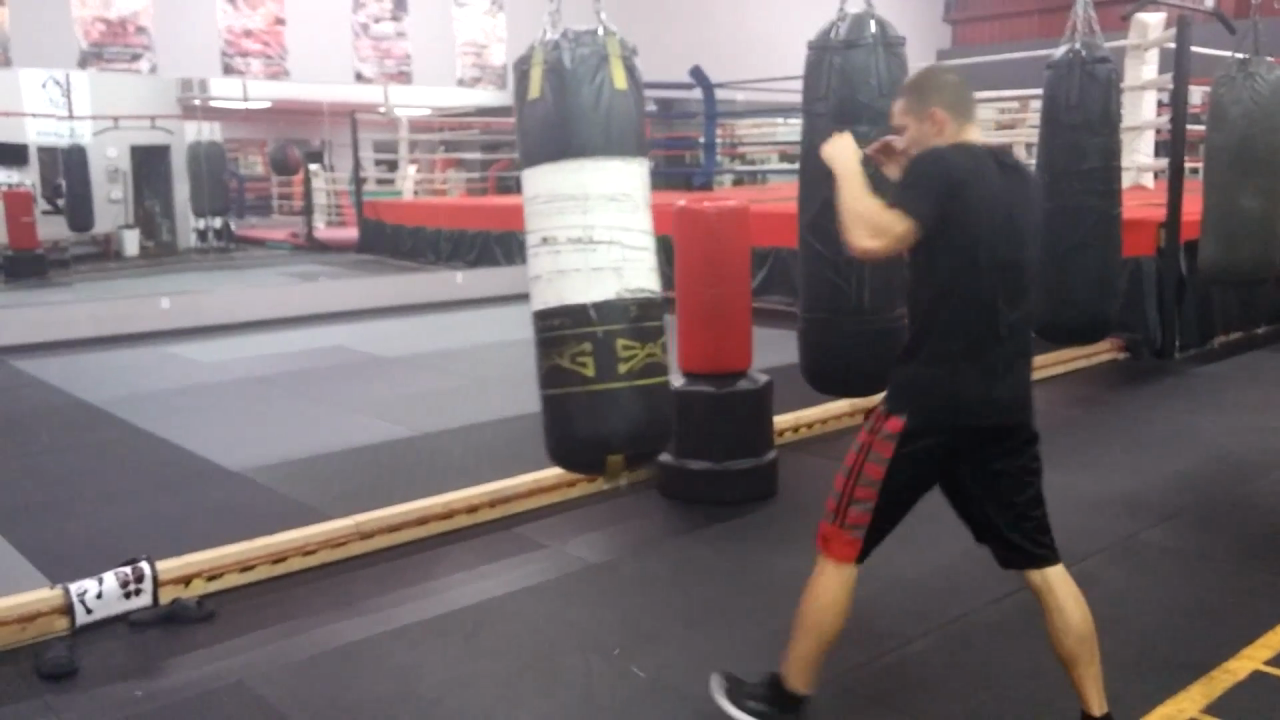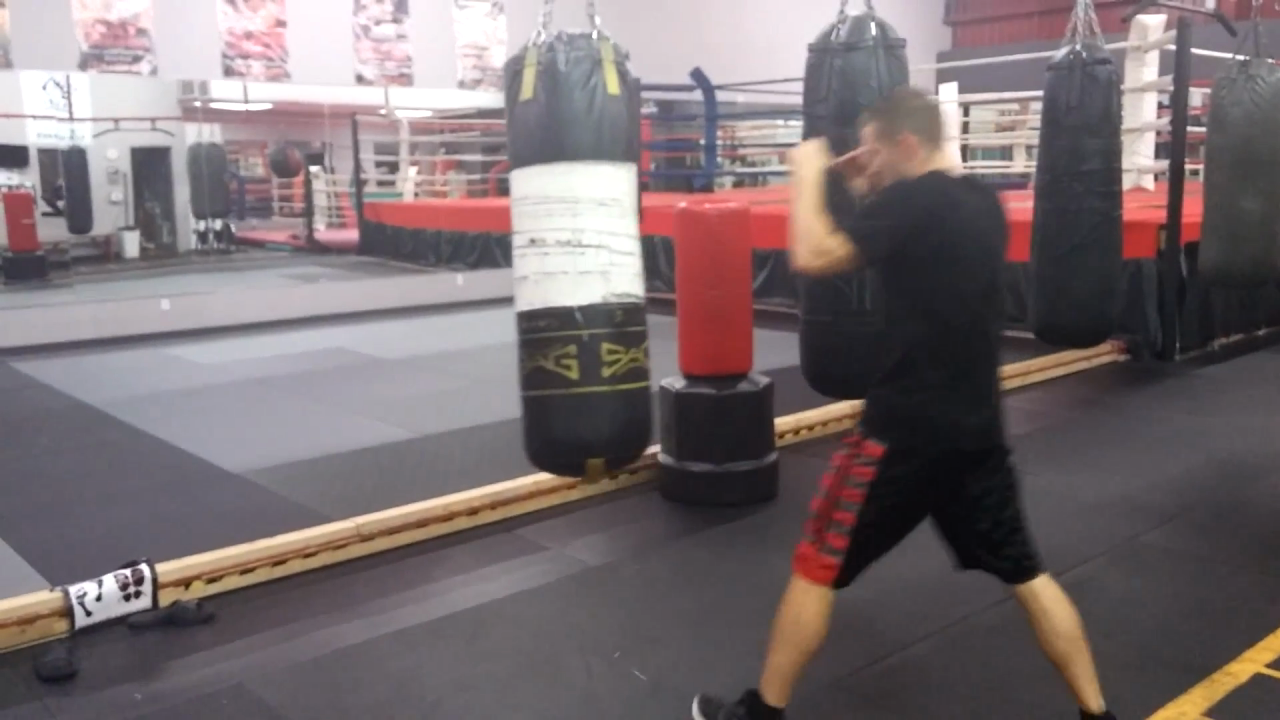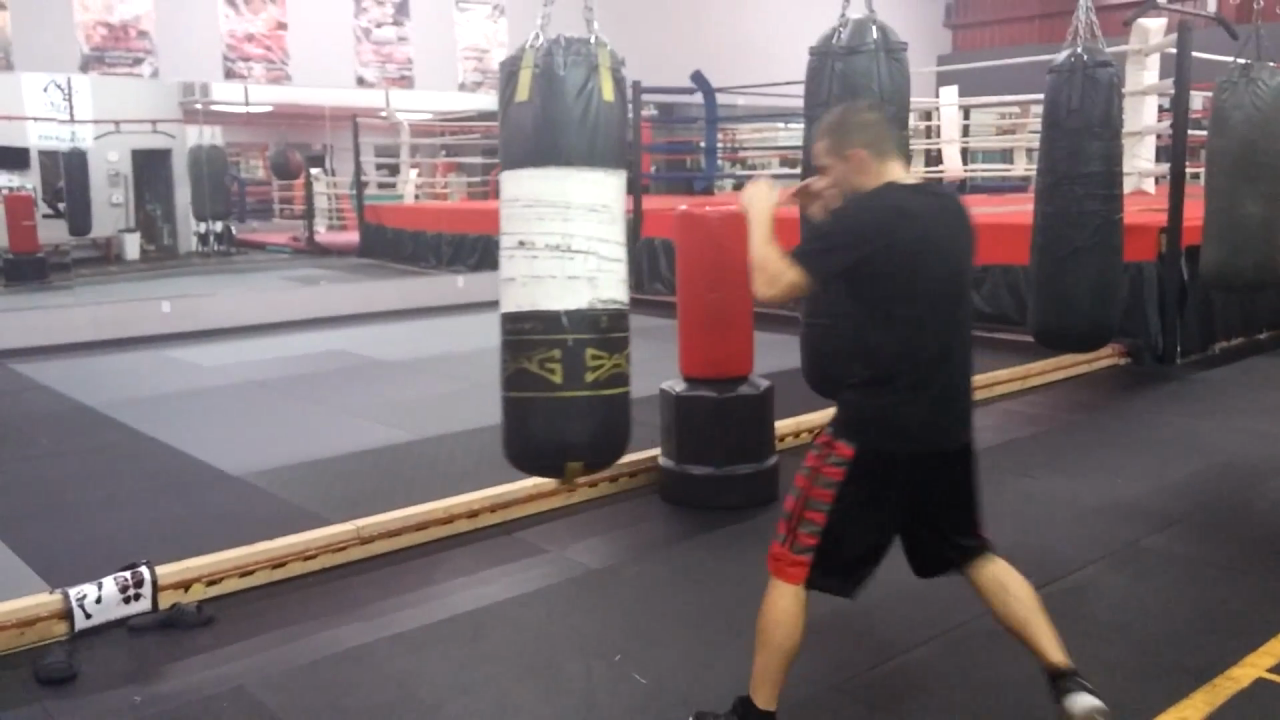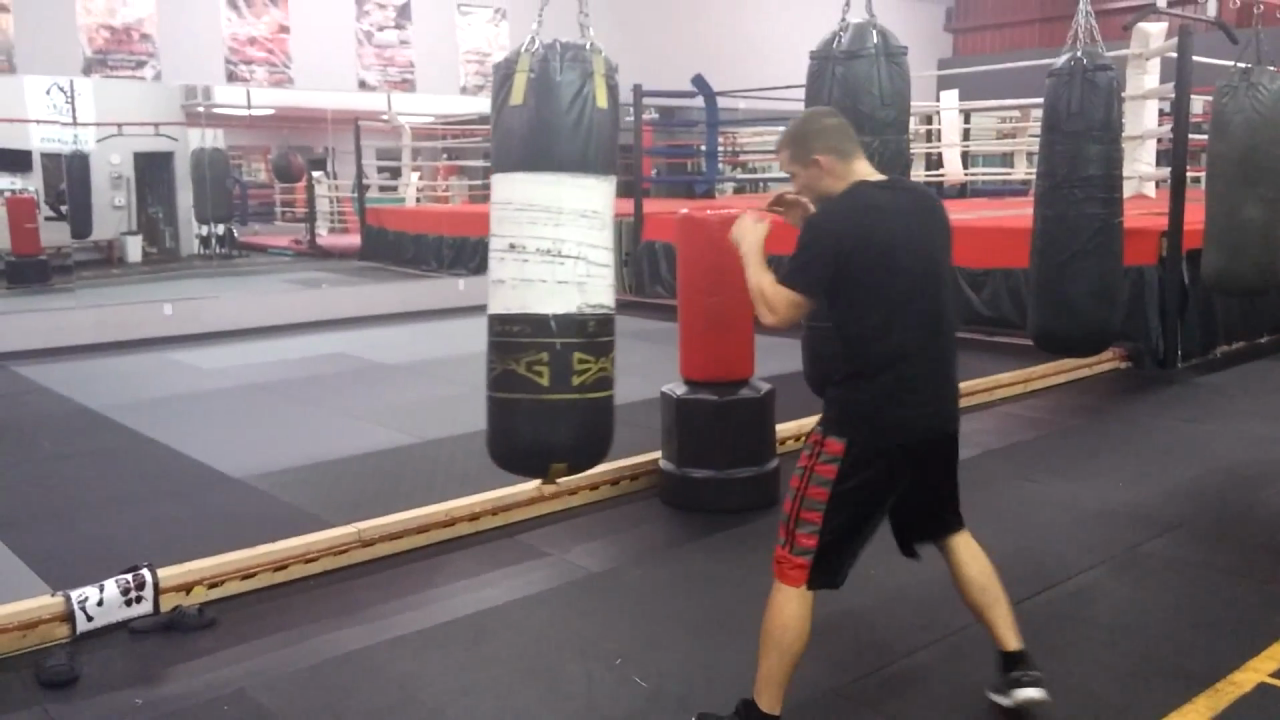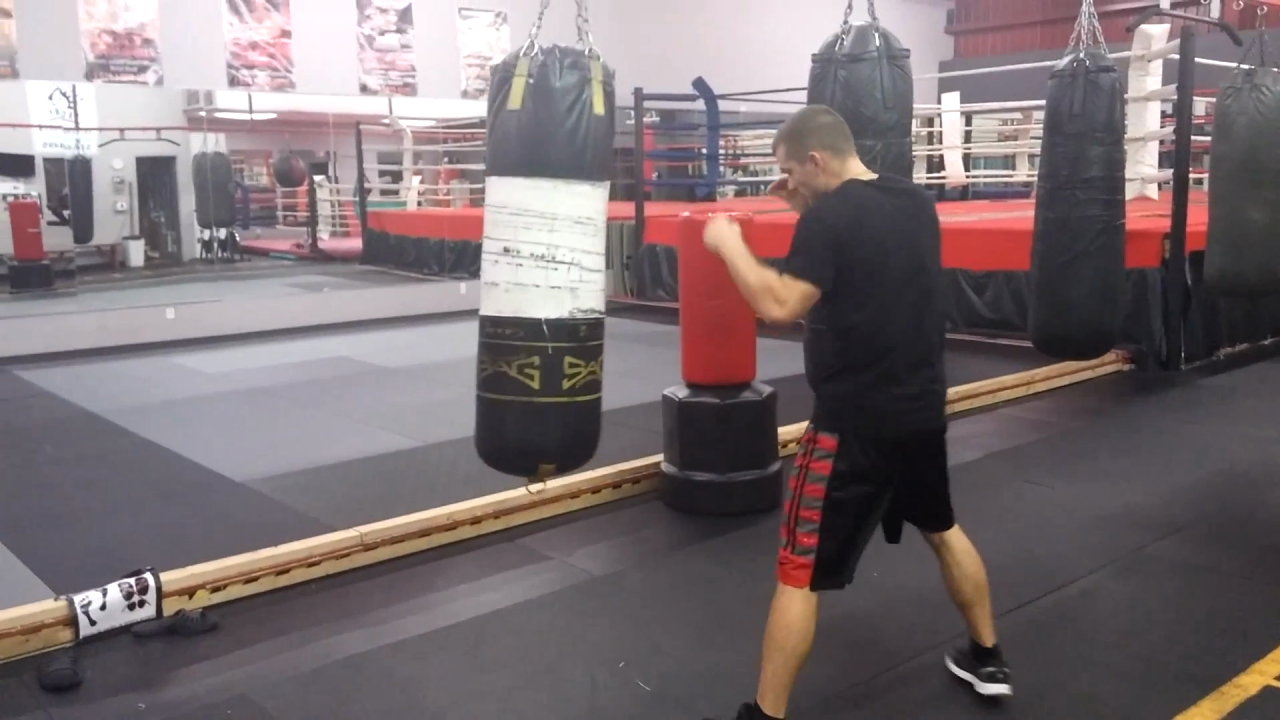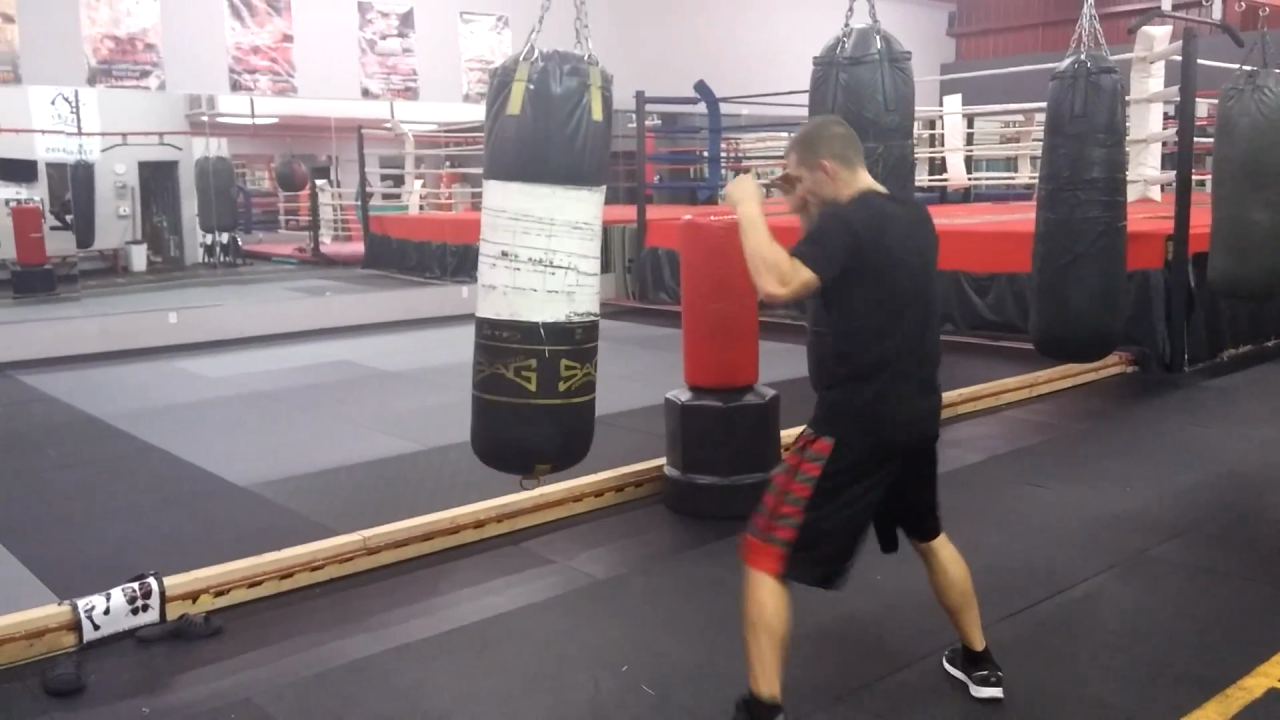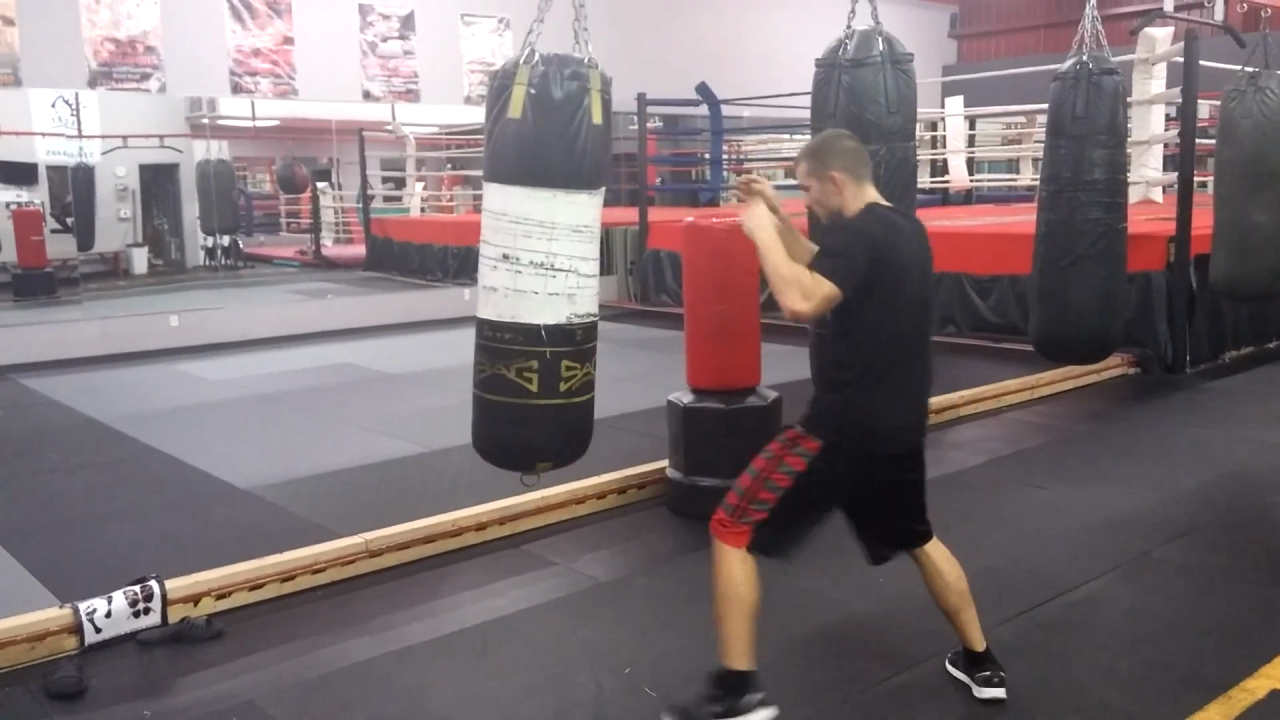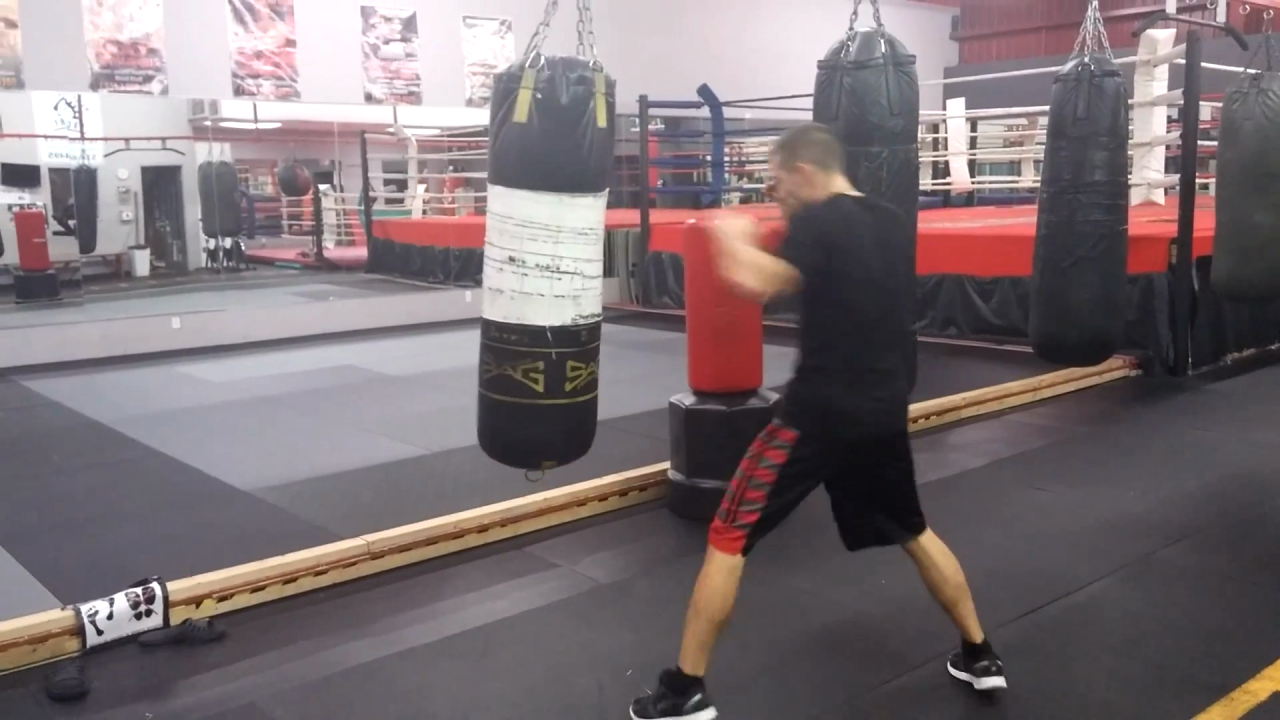
dt=0.1s
person 1, frame 1
left shoulder: (944, 170)
right shoulder: (1017, 179)
left elbow: (874, 240)
left wrist: (844, 163)
right wrist: (912, 174)
left hip: (929, 400)
right hip: (1006, 405)
left knee: (839, 546)
right knee: (1040, 565)
person 1, frame 2
left shoulder: (911, 198)
right shoulder: (983, 202)
left elbow: (813, 258)
left wrist: (809, 174)
right wrist: (877, 193)
left hip: (903, 425)
right hip: (977, 427)
left knee: (817, 568)
right knee: (1025, 575)
person 1, frame 3
left shoulder: (857, 221)
right shoulder: (949, 211)
left elbow: (772, 286)
left wrist: (759, 213)
left hip: (872, 430)
right hip: (947, 426)
left knee: (792, 567)
right knee: (975, 557)
person 1, frame 4
left shoulder: (836, 222)
right shoulder: (924, 204)
left elbow: (777, 312)
left wrist: (748, 244)
left hip: (864, 423)
right hip: (935, 414)
left knee: (793, 571)
right knee: (949, 534)
right ankle: (1018, 666)
person 1, frame 5
left shoulder: (830, 215)
right shoulder: (914, 203)
left elbow: (781, 305)
left wrist: (727, 244)
left hip: (854, 418)
right hip: (921, 406)
left knee: (796, 570)
right knee: (941, 528)
right ankle: (986, 658)
person 1, frame 6
left shoulder: (846, 221)
right shoulder: (913, 216)
left elbow: (778, 284)
left wrist: (748, 205)
right wrist: (815, 213)
left hip: (852, 424)
right hip: (916, 416)
left knee: (766, 559)
right knee: (928, 537)
right ankle: (980, 663)
person 1, frame 7
left shoulder: (861, 233)
right shoulder: (905, 228)
left elbow: (802, 302)
left wrist: (765, 232)
right wrist: (780, 216)
left hip: (843, 426)
right hip: (903, 424)
left knee: (733, 531)
right knee: (919, 540)
right ankle: (981, 662)
person 1, frame 8
left shoulder: (821, 222)
right shoulder: (888, 221)
left elbow: (752, 280)
left wrist: (730, 231)
right wrist: (783, 227)
left hip: (818, 413)
right hip: (884, 412)
left knee: (728, 538)
right knee: (912, 532)
right ankle: (979, 655)
